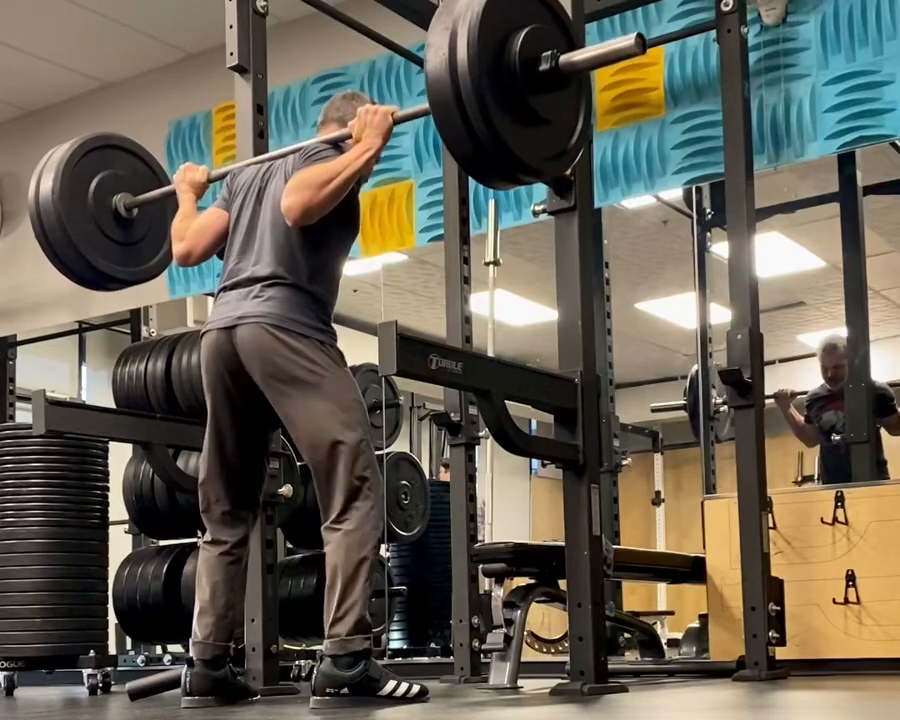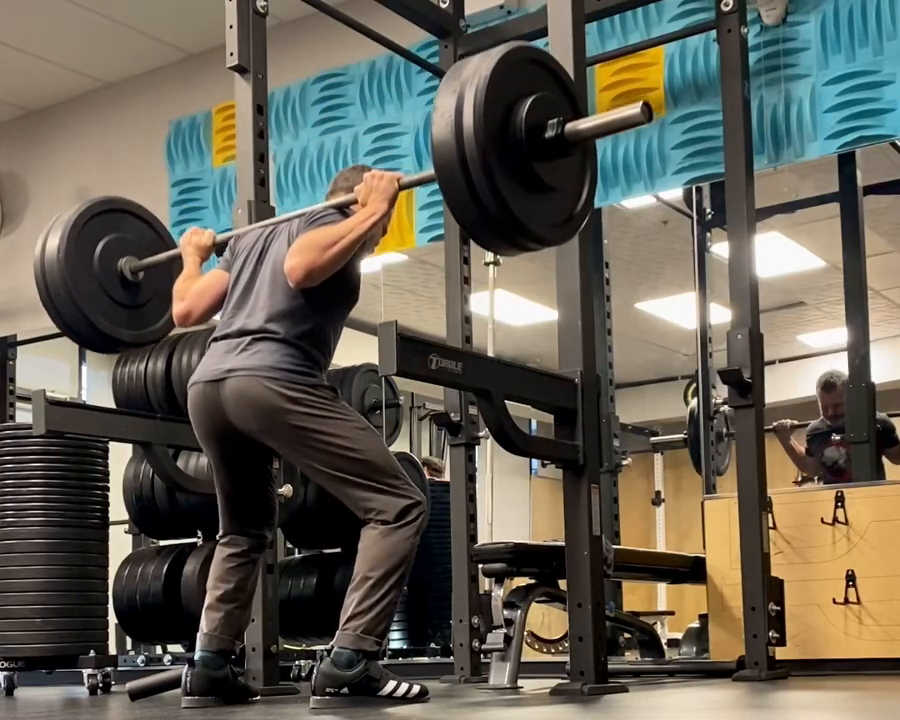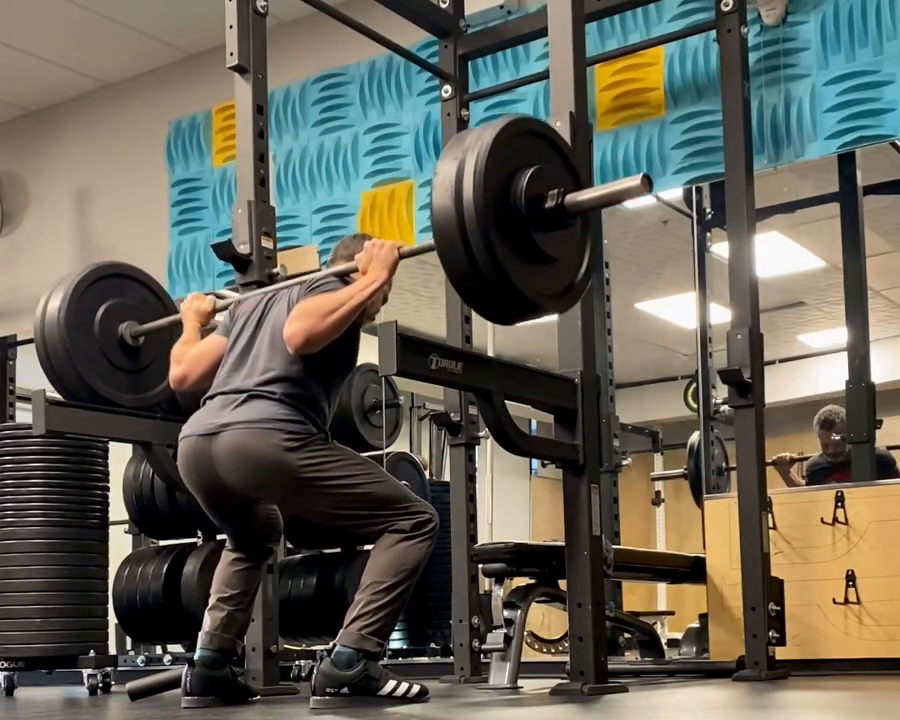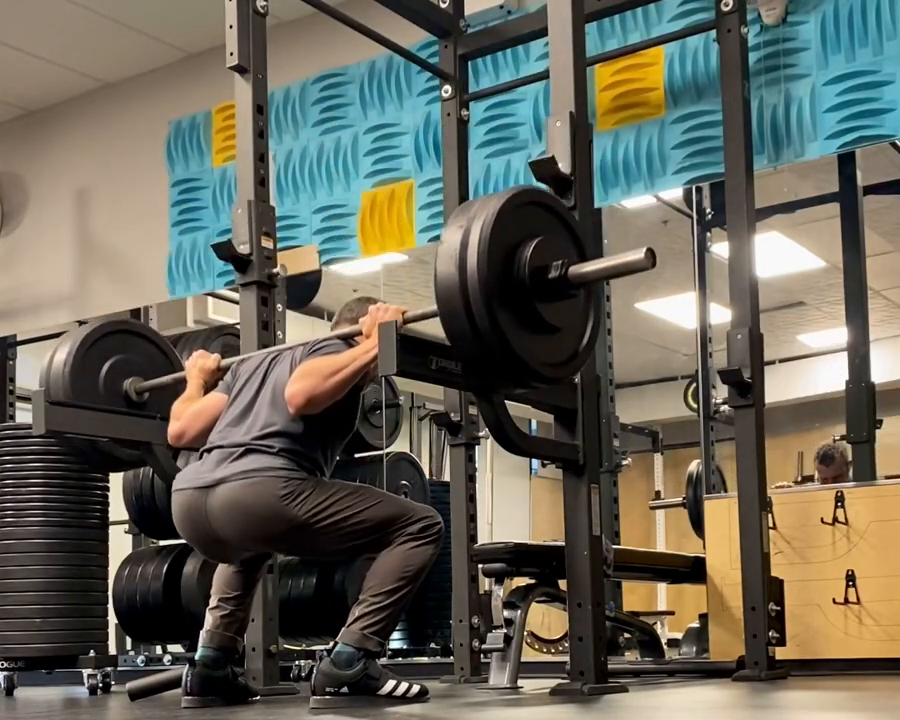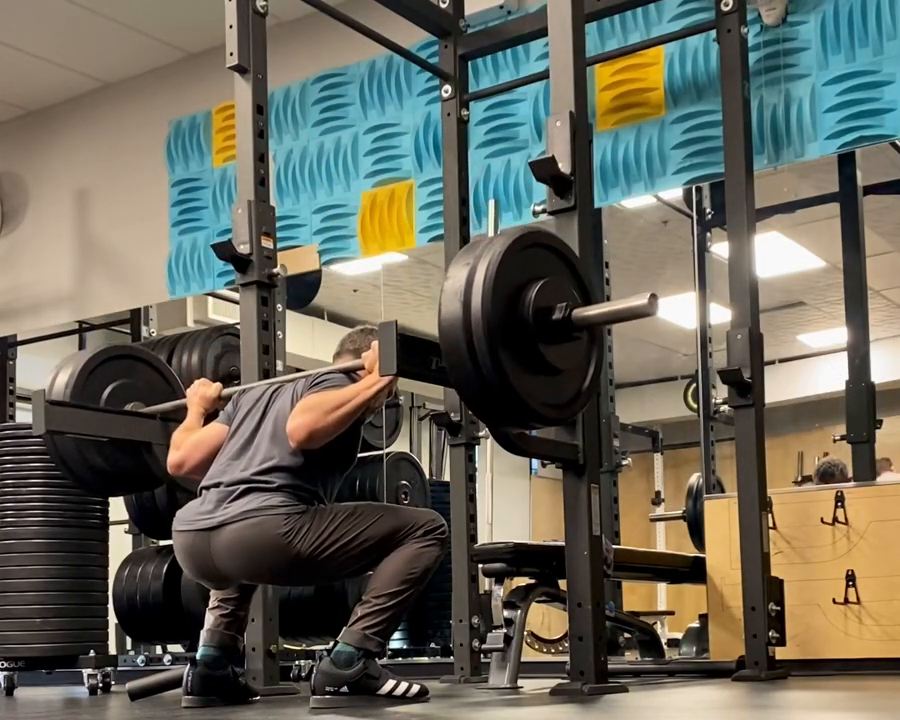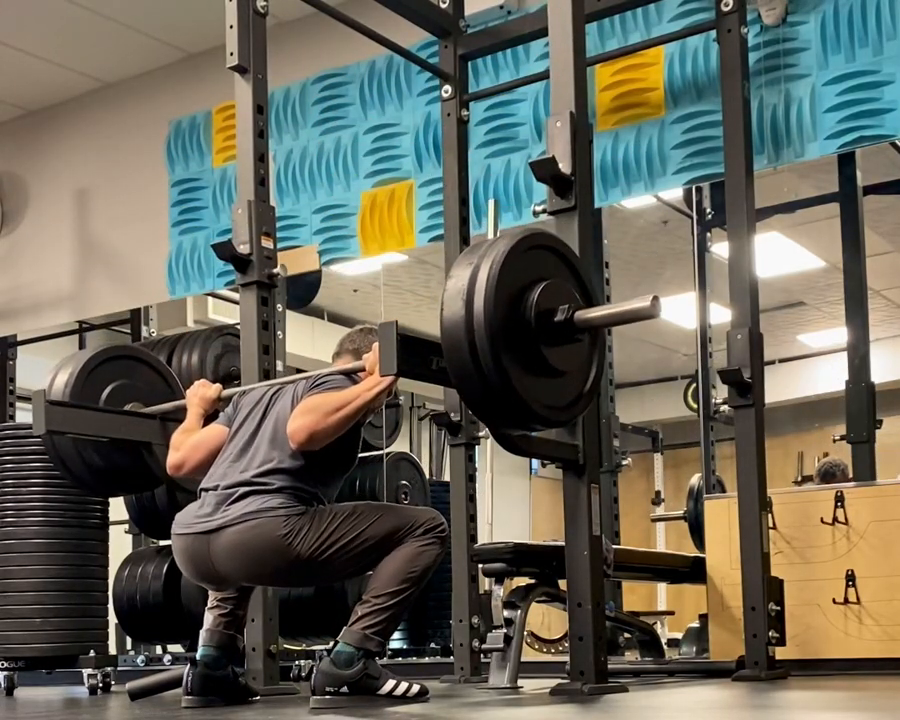
dt=0.5s
person 1, frame 1
left shoulder: (249, 173)
right shoulder: (334, 158)
left elbow: (186, 248)
right elbow: (298, 203)
left wrist: (188, 194)
right wrist: (371, 146)
left hip: (221, 332)
right hip: (281, 328)
left knee: (227, 512)
right knee: (352, 493)
left ankle: (208, 664)
right ankle: (345, 662)
person 1, frame 2
left shoulder: (253, 236)
right shoulder: (336, 222)
left elbow: (185, 310)
right elbow: (301, 268)
left wrist: (192, 257)
right wrist: (376, 208)
left hip: (207, 386)
right hip: (273, 381)
left knee: (245, 528)
right knee: (397, 506)
left ankle: (210, 664)
right ankle: (349, 663)
person 1, frame 3
left shoulder: (254, 302)
right shoulder: (337, 290)
left elbow: (182, 375)
right elbow: (299, 334)
left wrist: (192, 323)
right wrist: (375, 278)
left hip: (195, 446)
right hip: (262, 439)
left knee: (253, 539)
right knee: (412, 520)
left ankle: (210, 666)
right ankle: (348, 665)
person 1, frame 4
left shoulder: (255, 360)
right shoulder: (339, 350)
left elbow: (180, 431)
right elbow: (301, 394)
left wrist: (197, 380)
right wrist: (378, 344)
left hip: (189, 502)
right hip: (258, 492)
left knee: (248, 547)
right knee: (419, 527)
left ankle: (211, 667)
right ankle: (348, 666)
person 1, frame 5
left shoulder: (257, 392)
right shoulder: (339, 383)
left elbow: (180, 460)
right elbow: (302, 429)
left wrist: (197, 408)
right wrist: (380, 378)
left hip: (191, 542)
right hip: (260, 531)
right knee: (424, 530)
left ankle: (211, 666)
right ankle: (347, 667)
person 1, frame 6
left shoulder: (256, 394)
right shoulder: (340, 384)
left elbow: (179, 461)
right elbow: (302, 431)
left wrist: (197, 409)
right wrist: (380, 379)
left hip: (190, 546)
right hip: (260, 535)
right knee: (425, 529)
left ankle: (211, 666)
right ankle: (347, 666)
